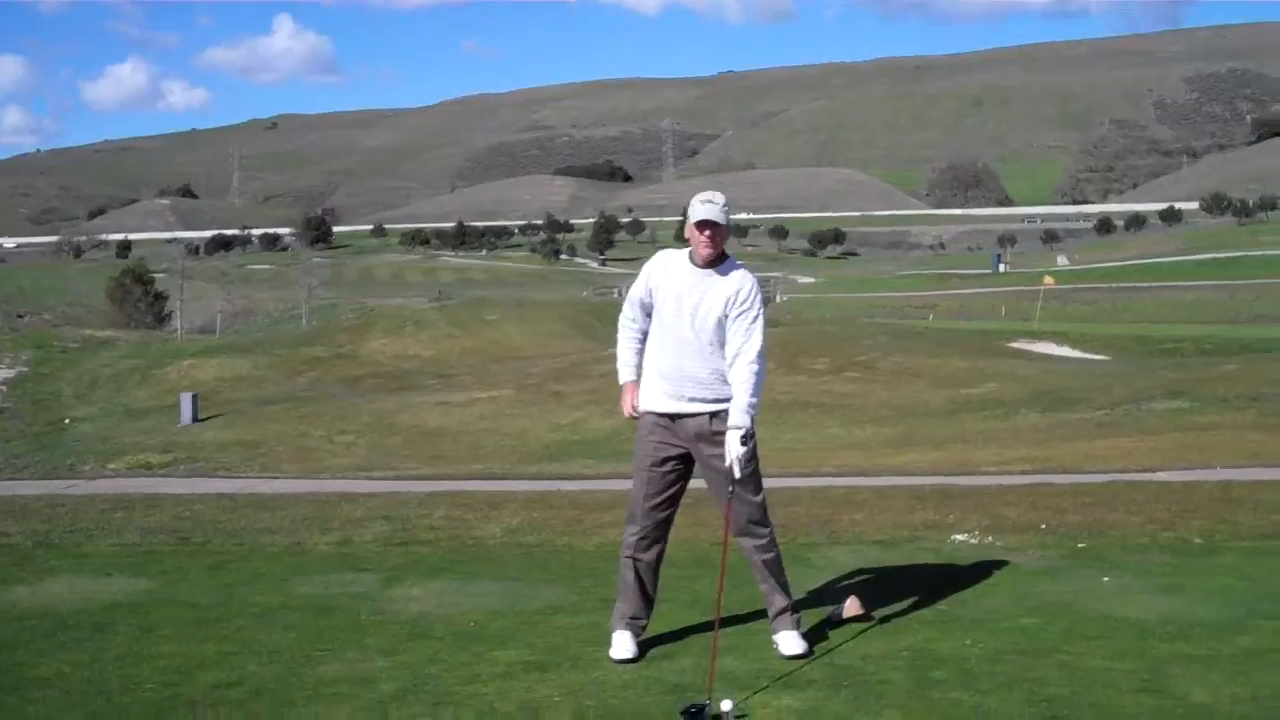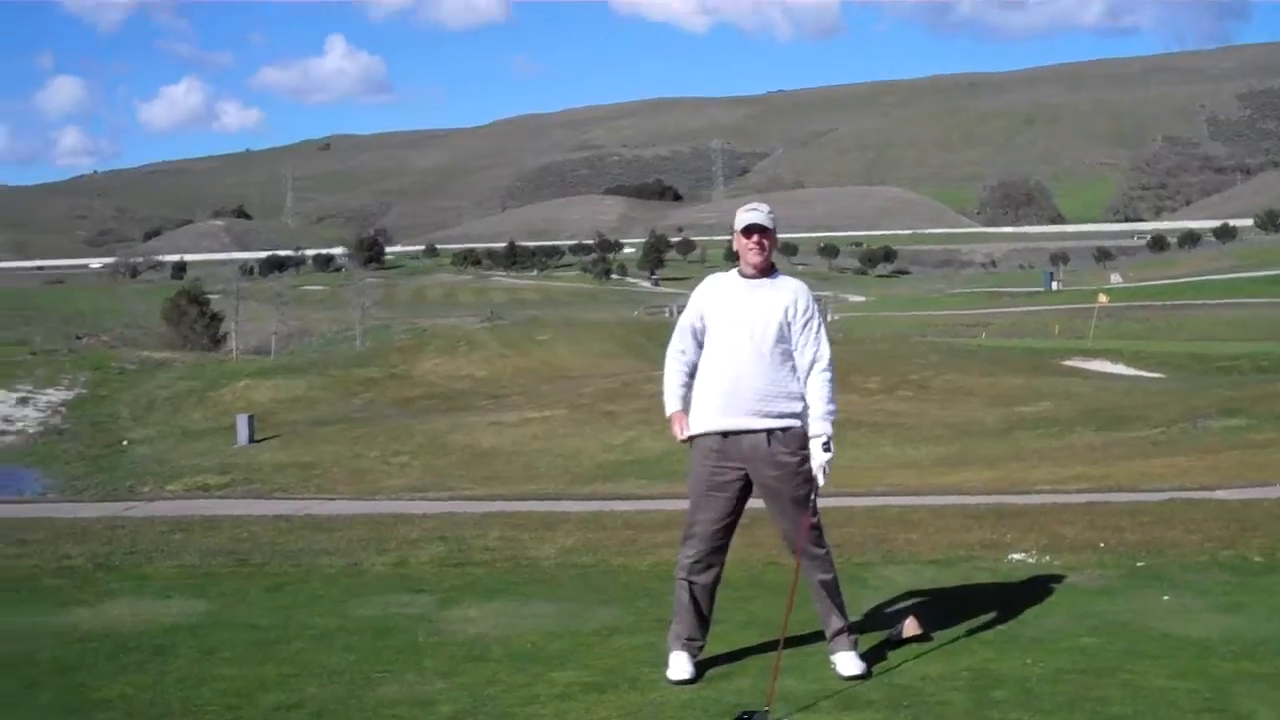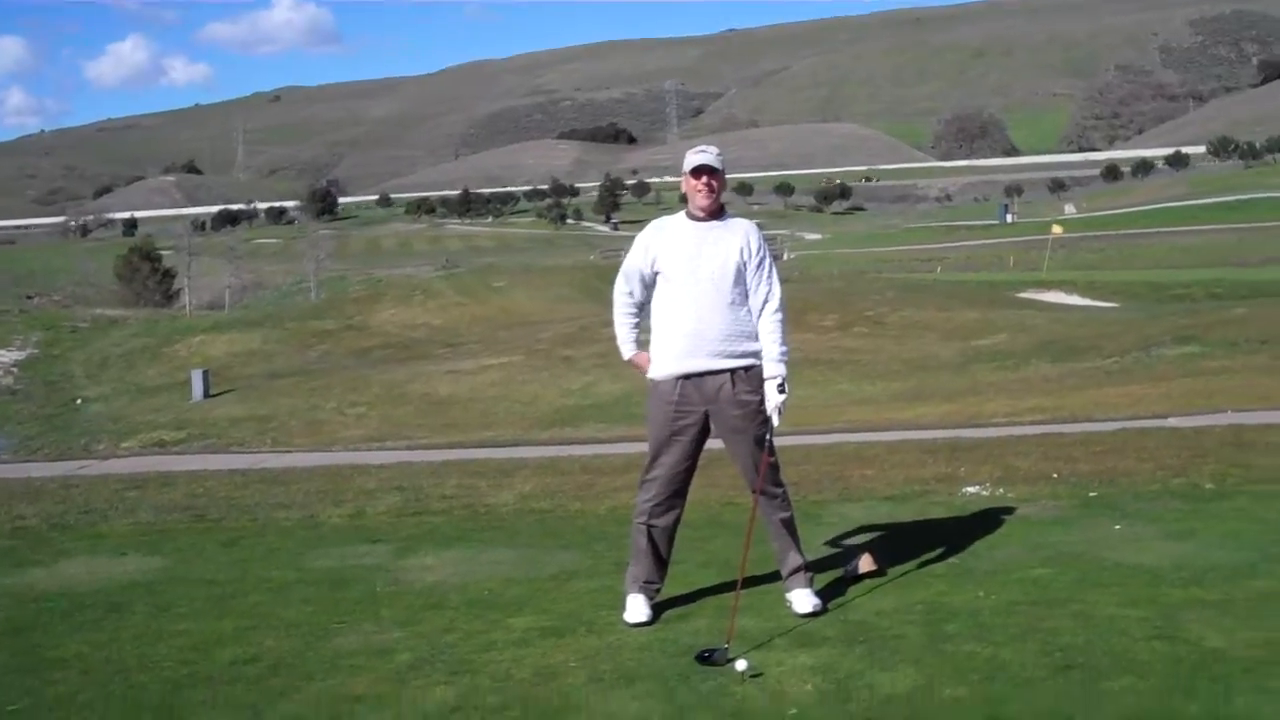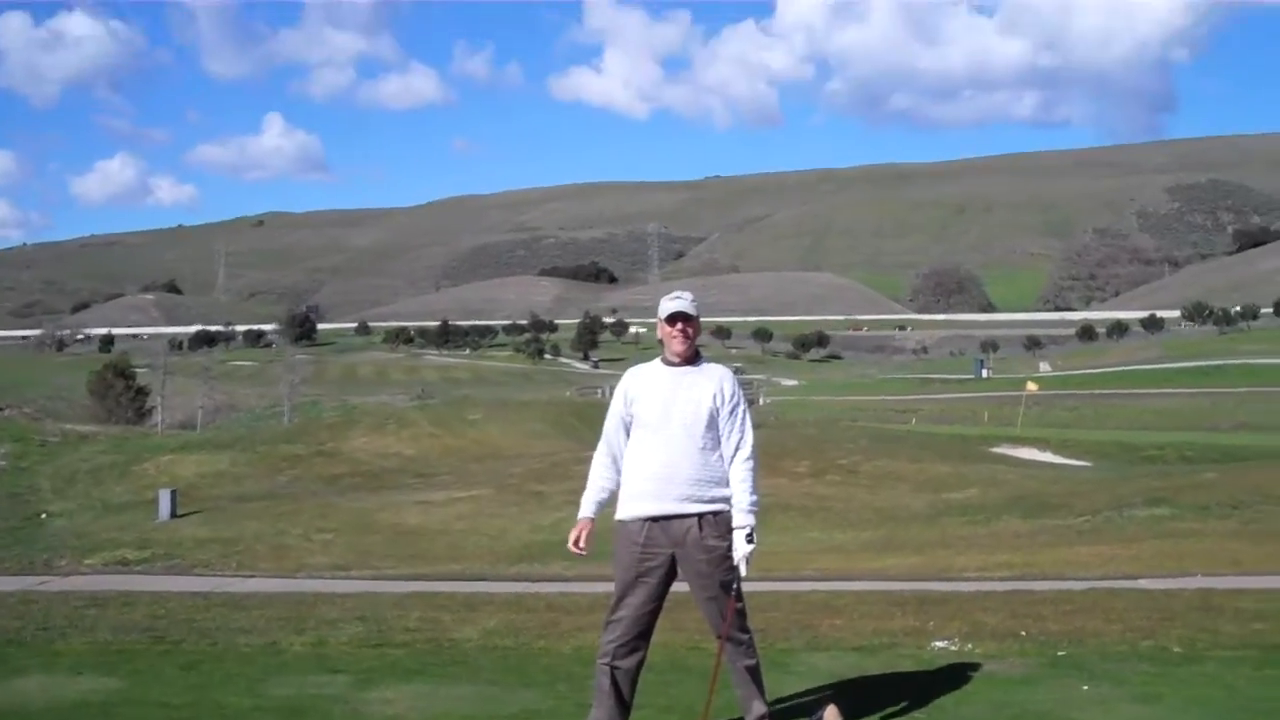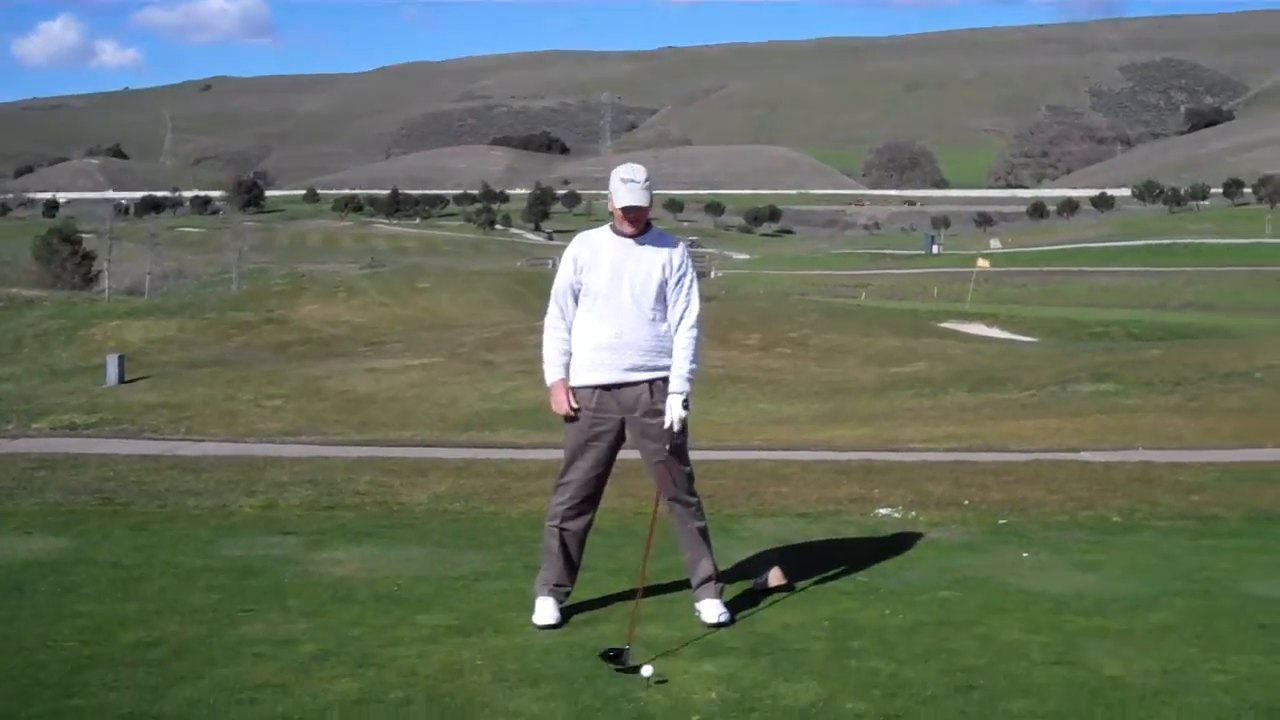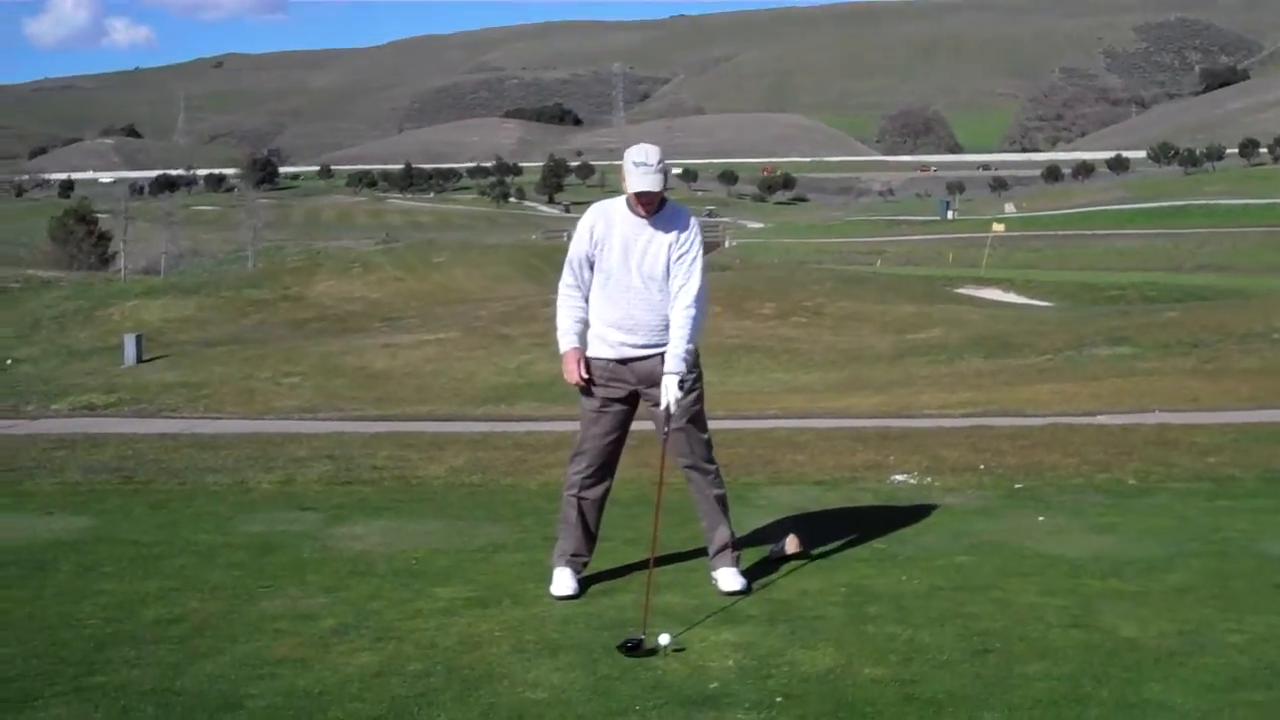
dt=0.4s
person 1, frame 1
left shoulder: (742, 284)
right shoulder: (661, 266)
left elbow: (746, 360)
right elbow: (632, 322)
left wrist: (739, 425)
right wrist: (628, 379)
left hip: (720, 418)
right hip: (660, 417)
left knee: (752, 522)
right knee: (643, 524)
left ankle: (784, 621)
right ankle: (627, 625)
person 1, frame 2
left shoulder: (795, 293)
right shoulder: (711, 289)
left elbow: (817, 367)
right elbow: (682, 350)
left wrist: (820, 432)
right wrist: (676, 406)
left hip: (781, 437)
right hip: (715, 437)
left knee: (808, 542)
right knee: (701, 545)
left ankle: (841, 641)
right ankle: (684, 645)
person 1, frame 3
left shoulder: (746, 234)
right shoulder: (658, 234)
left elbow: (768, 308)
right elbow: (626, 292)
left wrist: (775, 373)
right wrist: (630, 348)
left hip: (739, 377)
right hip: (673, 380)
left knee: (766, 481)
right knee: (660, 488)
left ankle: (797, 580)
right ankle: (640, 589)
person 1, frame 4
left shoulder: (721, 380)
right shoulder: (635, 380)
left elbow: (740, 456)
right elbow: (610, 452)
left wrist: (743, 522)
right wrist: (587, 512)
left hip: (706, 523)
right hip: (641, 523)
left knee: (731, 627)
right knee: (623, 632)
person 1, frame 5
left shoulder: (672, 251)
right shoulder: (584, 247)
left elbow: (686, 325)
right elbow: (558, 318)
left wrist: (679, 389)
right wrist: (556, 377)
left hip: (655, 388)
right hip: (593, 390)
left knee: (680, 492)
right knee: (573, 494)
left ankle: (707, 590)
right ankle: (550, 592)
person 1, frame 6
left shoulder: (683, 225)
right shoulder: (598, 218)
left elbow: (687, 301)
right elbow: (573, 286)
left wrist: (674, 370)
right wrist: (570, 344)
left hip: (668, 360)
right hip: (607, 361)
left knee: (698, 460)
right knee: (588, 464)
left ankle: (724, 559)
right ankle: (568, 562)
